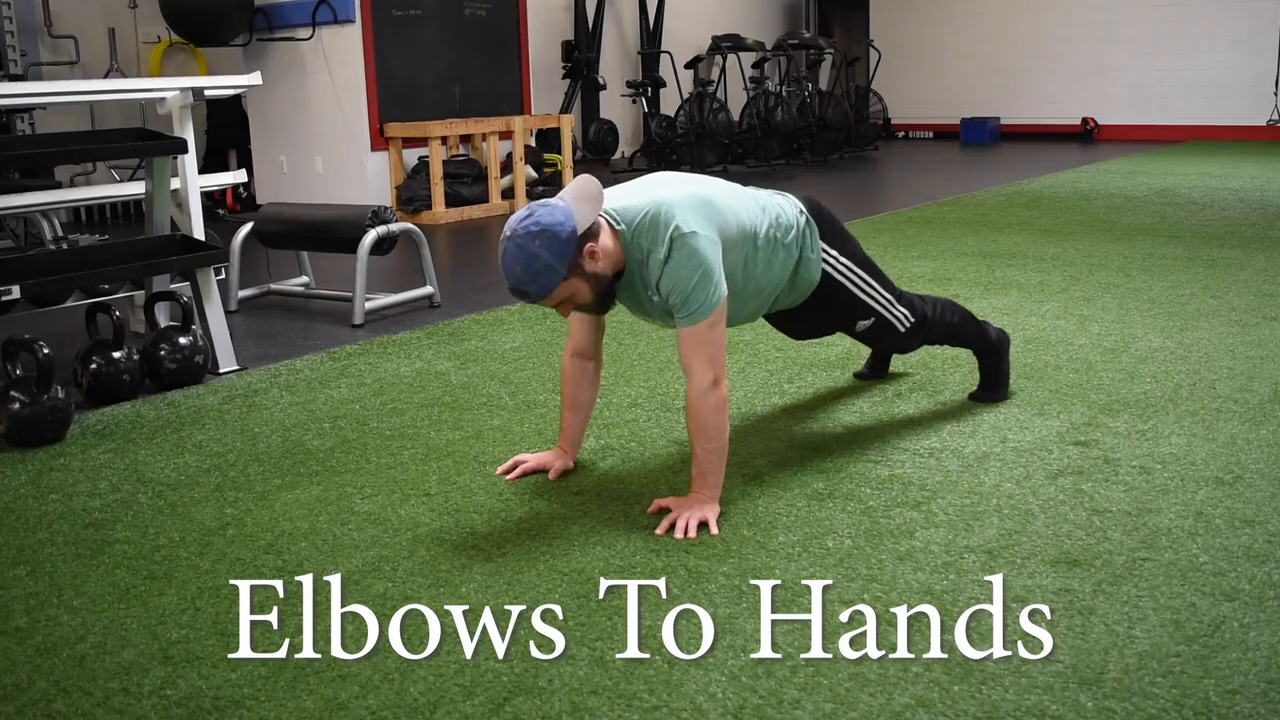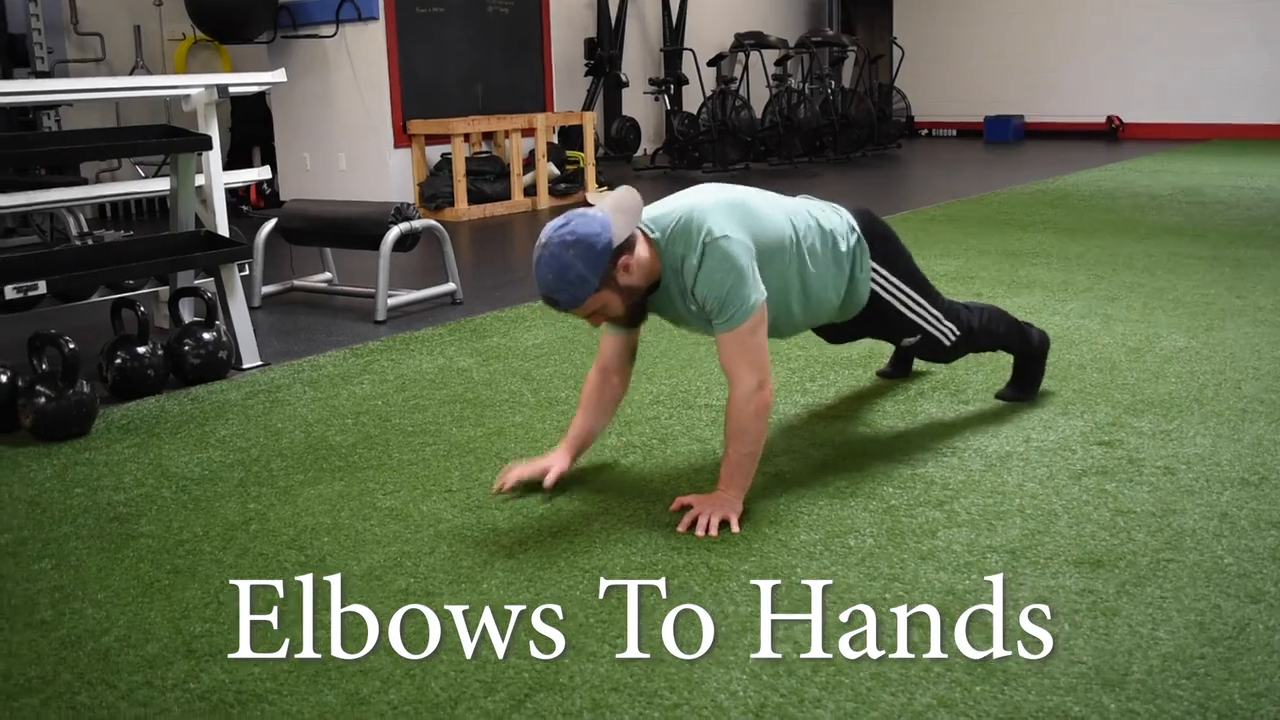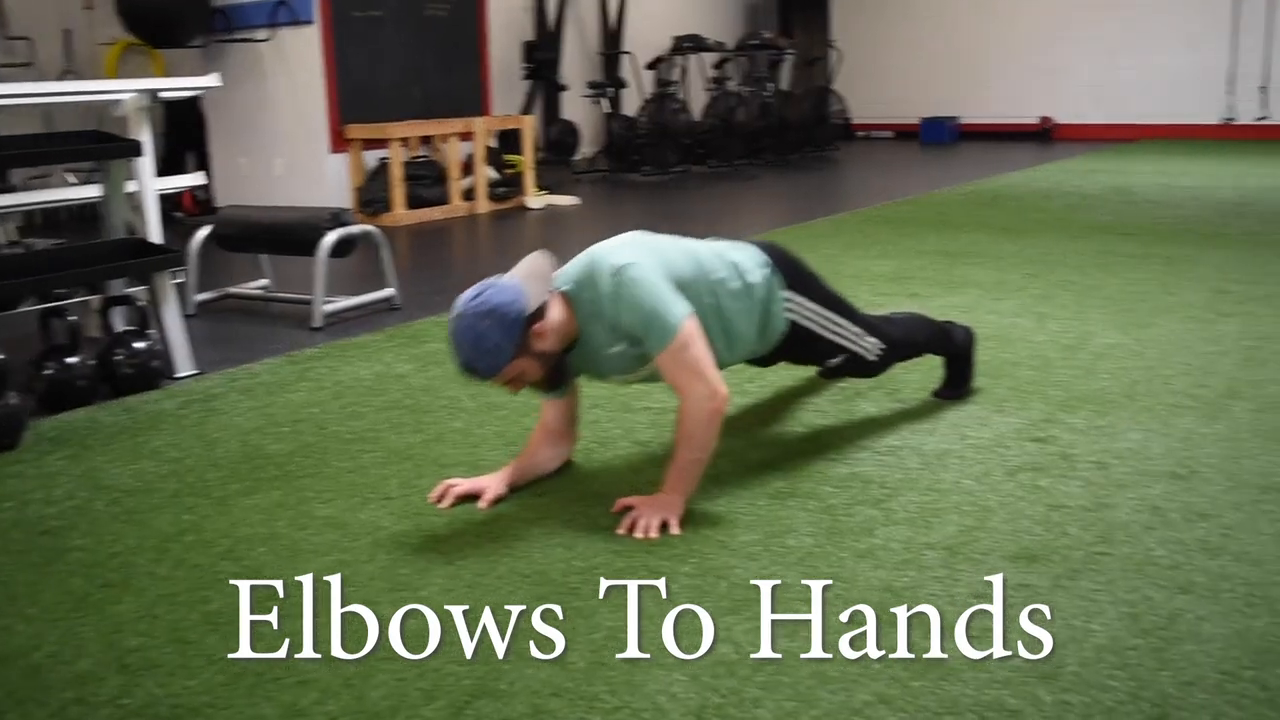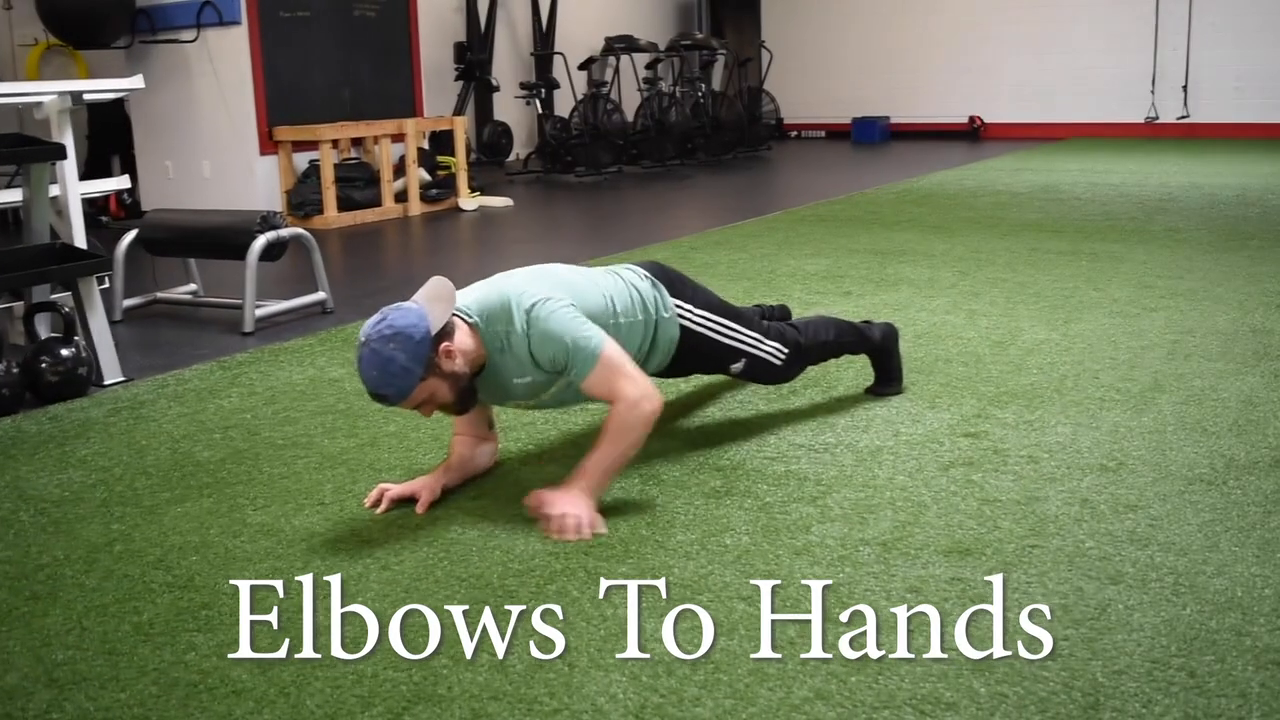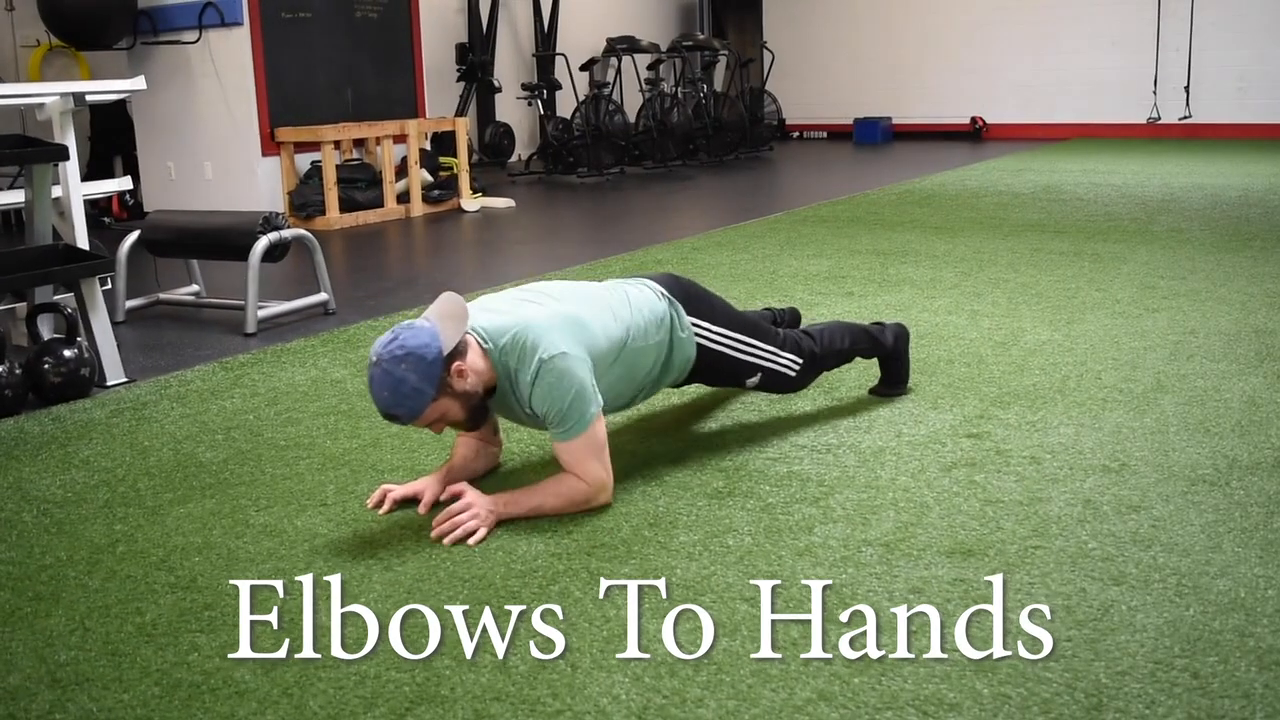
dt=0.4s
person 1, frame 1
left shoulder: (678, 242)
right shoulder: (578, 240)
left elbow: (707, 380)
right elbow: (582, 357)
left wrist: (704, 495)
right wrist: (565, 449)
left hip: (803, 247)
right hip: (764, 274)
left knee: (902, 322)
right knee: (822, 328)
left ankle: (988, 343)
right ankle: (880, 354)
person 1, frame 2
left shoulder: (711, 250)
right shoulder: (621, 266)
left elbow: (753, 387)
right elbow: (610, 373)
left wrist: (729, 495)
right wrist: (563, 454)
left hip: (854, 257)
right hip: (813, 282)
left knee: (946, 337)
right knee: (863, 331)
left ankle: (1026, 343)
right ankle: (905, 350)
person 1, frame 3
left shoulder: (623, 286)
right shoulder: (546, 327)
left elbow: (708, 396)
right elbow: (558, 435)
left wrist: (670, 499)
right wrist: (506, 475)
left hip: (767, 291)
right hip: (737, 321)
left knee: (871, 350)
left ankle: (952, 341)
right ankle: (834, 341)
person 1, frame 4
left shoulder: (535, 323)
right shoulder: (444, 340)
left elbow: (643, 400)
right elbow: (478, 442)
left wrist: (580, 490)
right wrist: (437, 478)
left hip: (658, 309)
right hip: (616, 328)
left knee: (782, 355)
left ankle: (873, 338)
right ankle: (768, 314)
person 1, frame 5
left shoulder: (548, 364)
right shoulder: (456, 345)
left elbow: (595, 484)
right elbow: (484, 445)
left wrist: (495, 507)
right wrist: (440, 477)
left hip: (678, 322)
right hip: (634, 309)
left knee: (797, 360)
left ankle: (884, 340)
right ankle: (778, 317)
